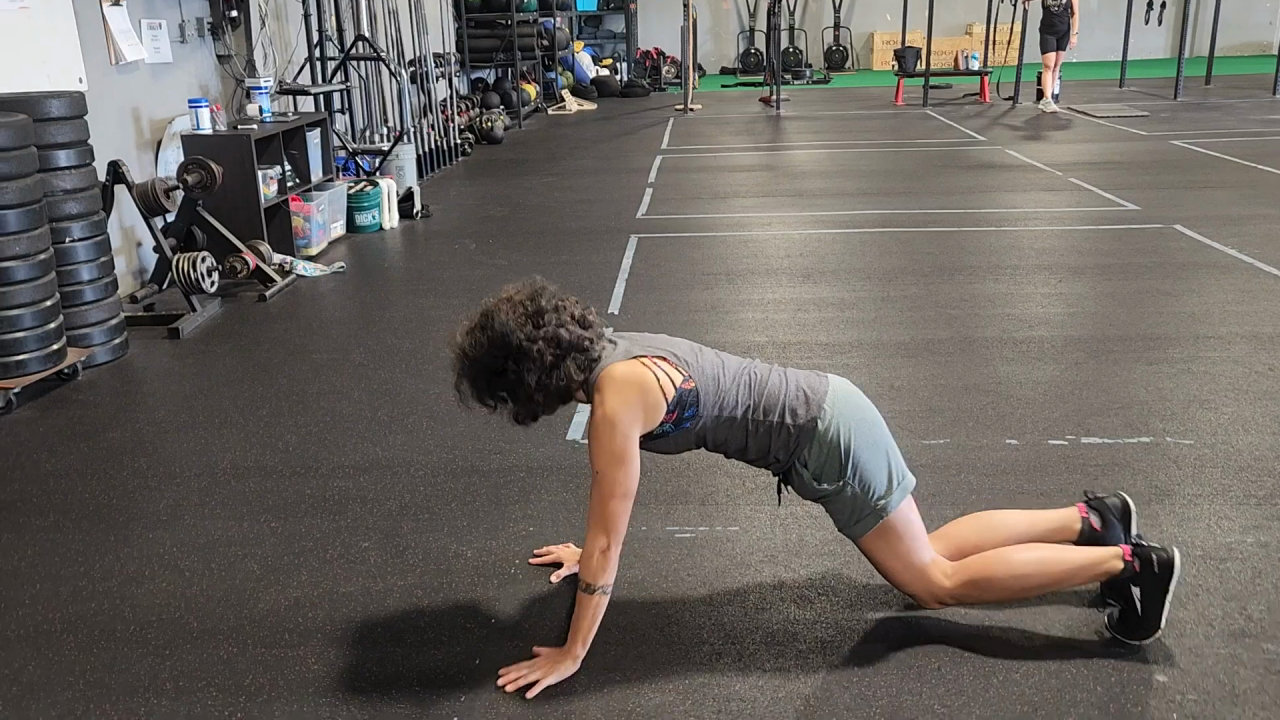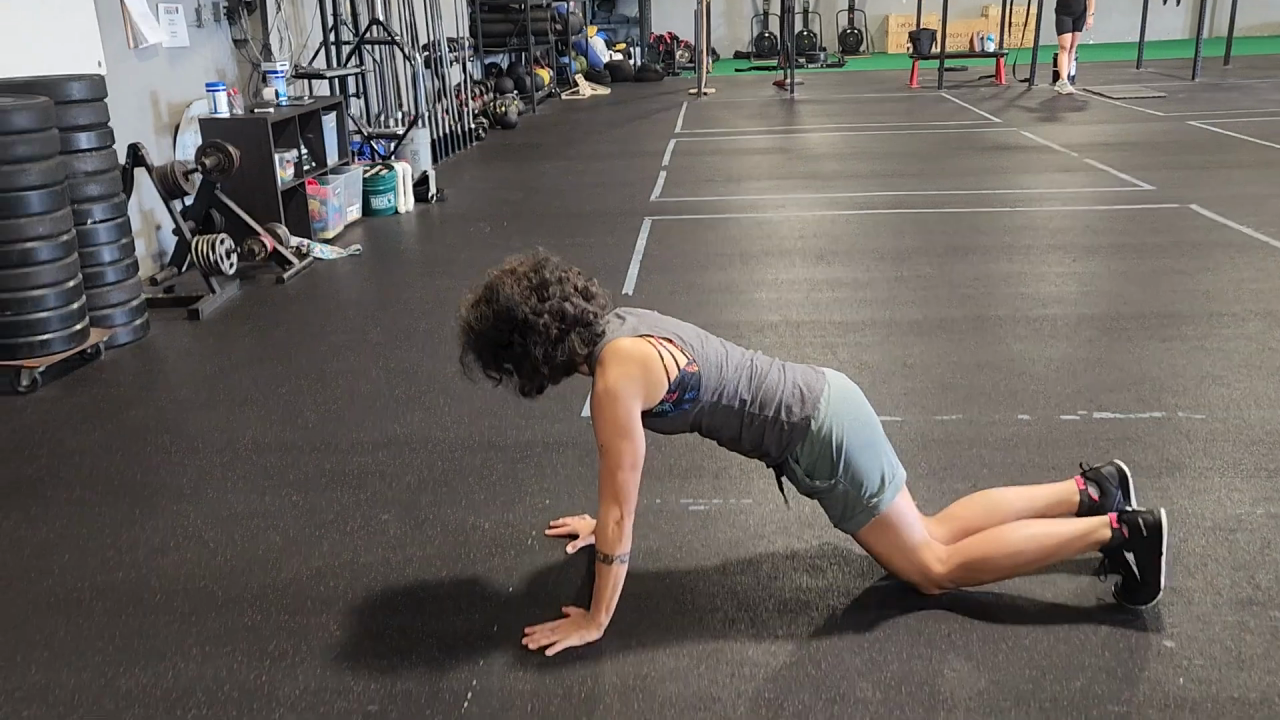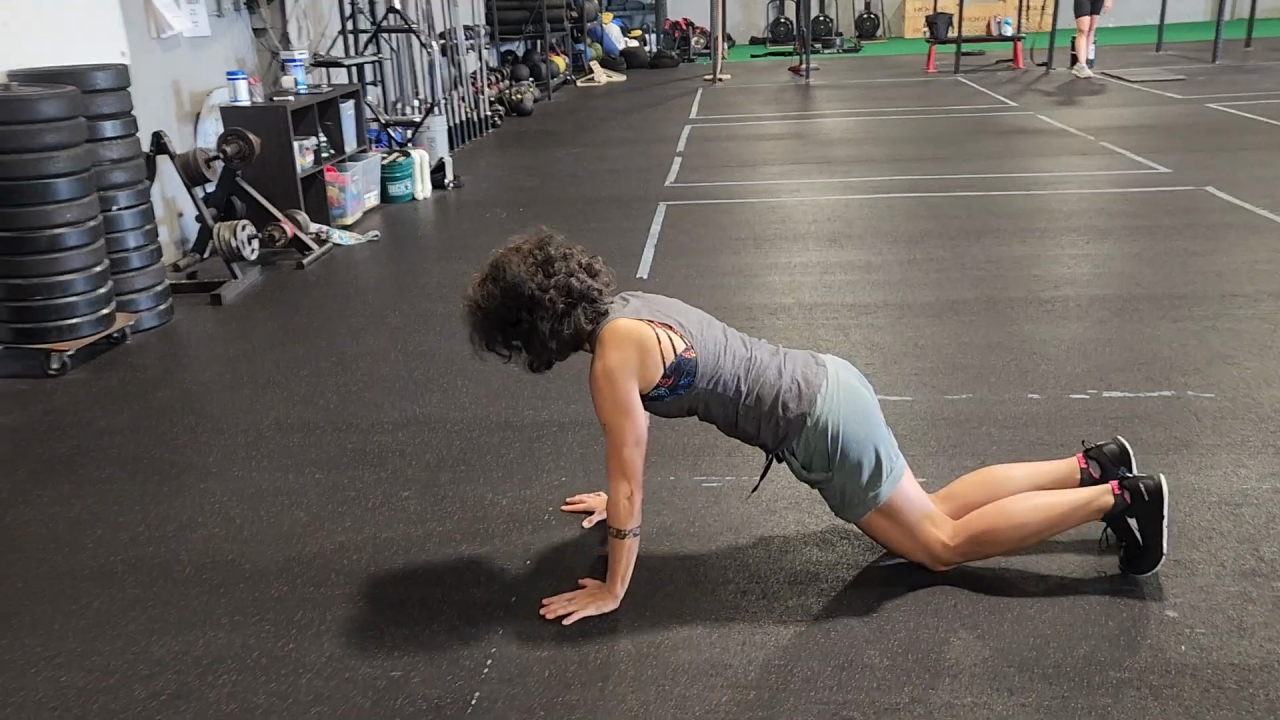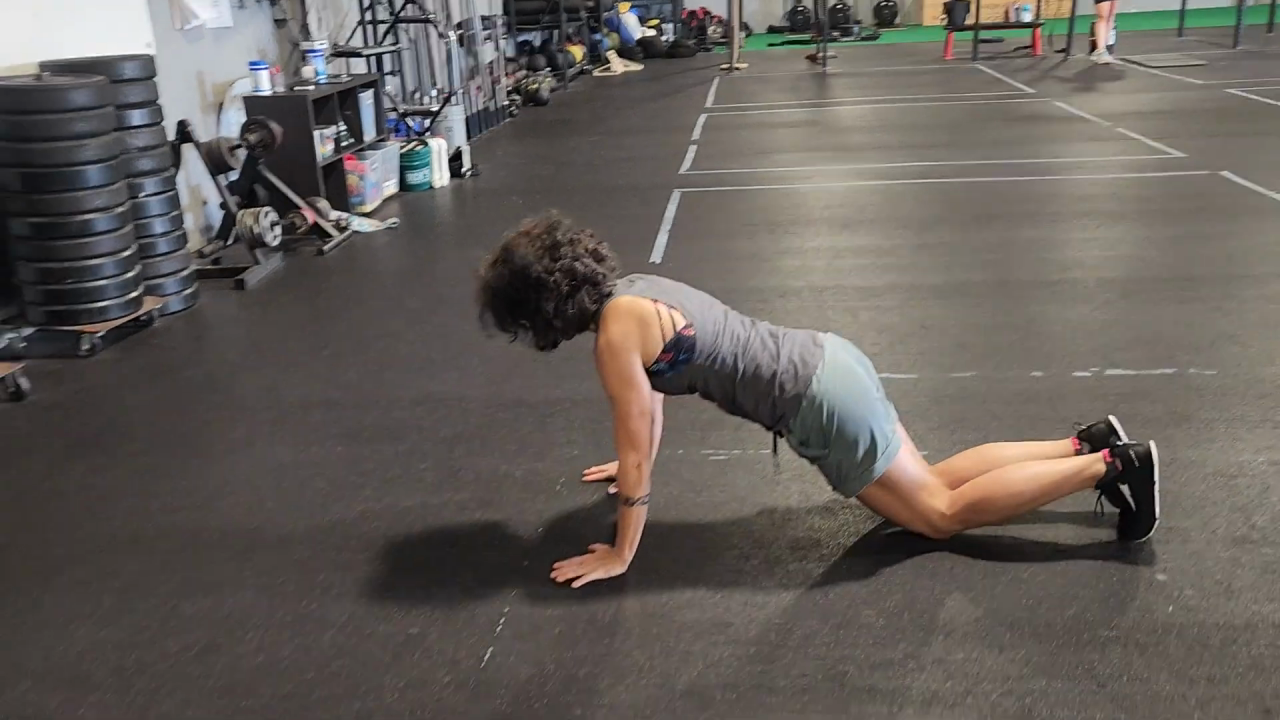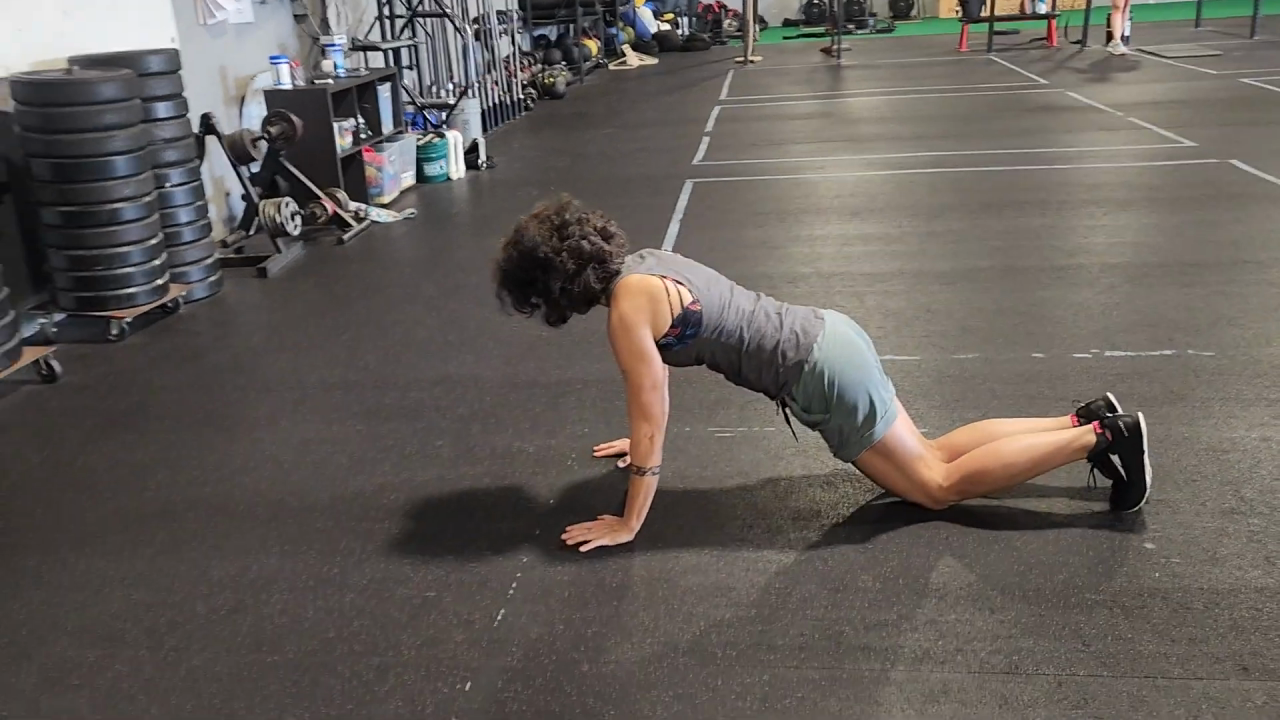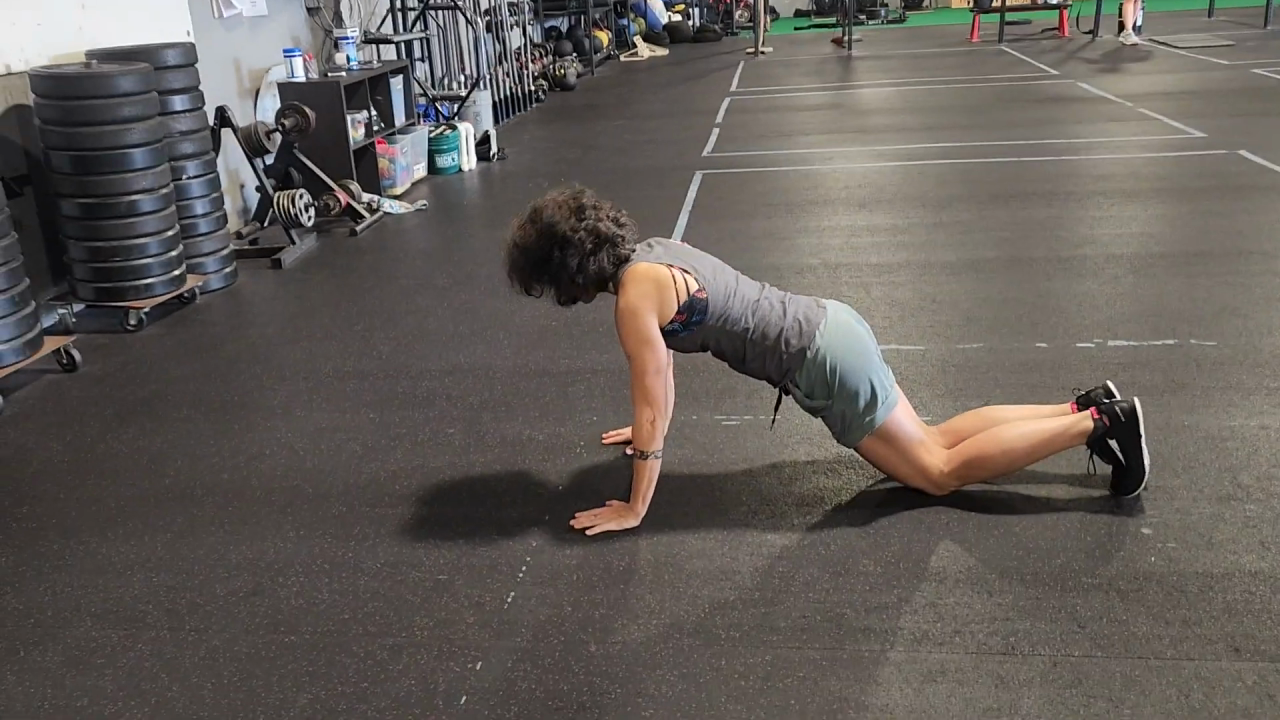
dt=0.2s
person 1, frame 1
left shoulder: (615, 396)
right shoulder: (604, 350)
left elbow: (608, 540)
right elbow: (614, 487)
left wrist: (570, 655)
right wrist: (589, 547)
left hip: (827, 437)
right hip: (823, 405)
left knee: (938, 584)
right knee: (938, 550)
left ankle: (1127, 562)
right ankle: (1093, 520)
person 1, frame 2
left shoulder: (616, 371)
right shoulder: (613, 326)
left elbow: (620, 510)
left wrist: (594, 621)
right wrist: (603, 524)
left hip: (823, 434)
right hip: (820, 401)
left knee: (936, 570)
right knee: (929, 537)
left ankle: (1119, 530)
right ankle: (1088, 491)
person 1, frame 3
left shoulder: (613, 353)
right shoulder: (623, 307)
left elbow: (628, 487)
right elbow: (640, 434)
left wrist: (611, 593)
right wrist: (618, 499)
left hip: (822, 428)
right hip: (826, 384)
left knee: (943, 544)
right knee: (934, 511)
left ankle: (1117, 498)
right ankle: (1091, 466)
person 1, frame 4
left shoulder: (616, 329)
right shoulder: (632, 288)
left elbow: (637, 454)
right elbow: (654, 387)
left wrist: (619, 557)
right wrist: (634, 467)
left hip: (822, 404)
right hip: (827, 360)
left knee: (943, 515)
right knee: (931, 482)
left ankle: (1110, 465)
right ankle: (1083, 445)
person 1, frame 5
left shoulder: (626, 305)
right shoulder: (640, 265)
left elbow: (650, 424)
right elbow: (664, 363)
left wrist: (628, 524)
right wrist: (643, 442)
left hip: (822, 373)
right hip: (827, 337)
left knee: (939, 486)
right knee: (927, 456)
left ankle: (1101, 437)
right ankle: (1083, 421)
person 1, frame 6
left shoulder: (634, 292)
right shoulder: (646, 252)
left elbow: (651, 409)
right elbow: (664, 360)
left wrist: (634, 510)
right wrist: (649, 429)
left hip: (823, 362)
right hip: (828, 327)
left knee: (940, 471)
right knee: (931, 444)
left ankle: (1097, 425)
right ankle: (1083, 408)
